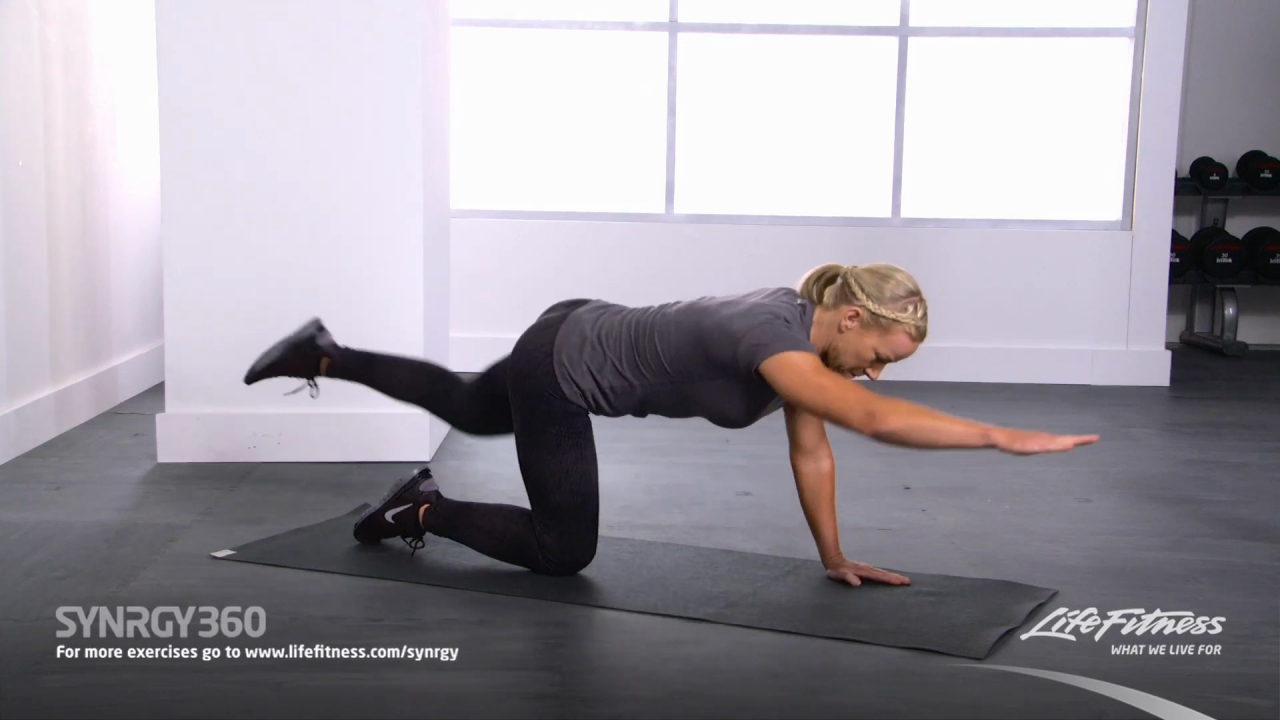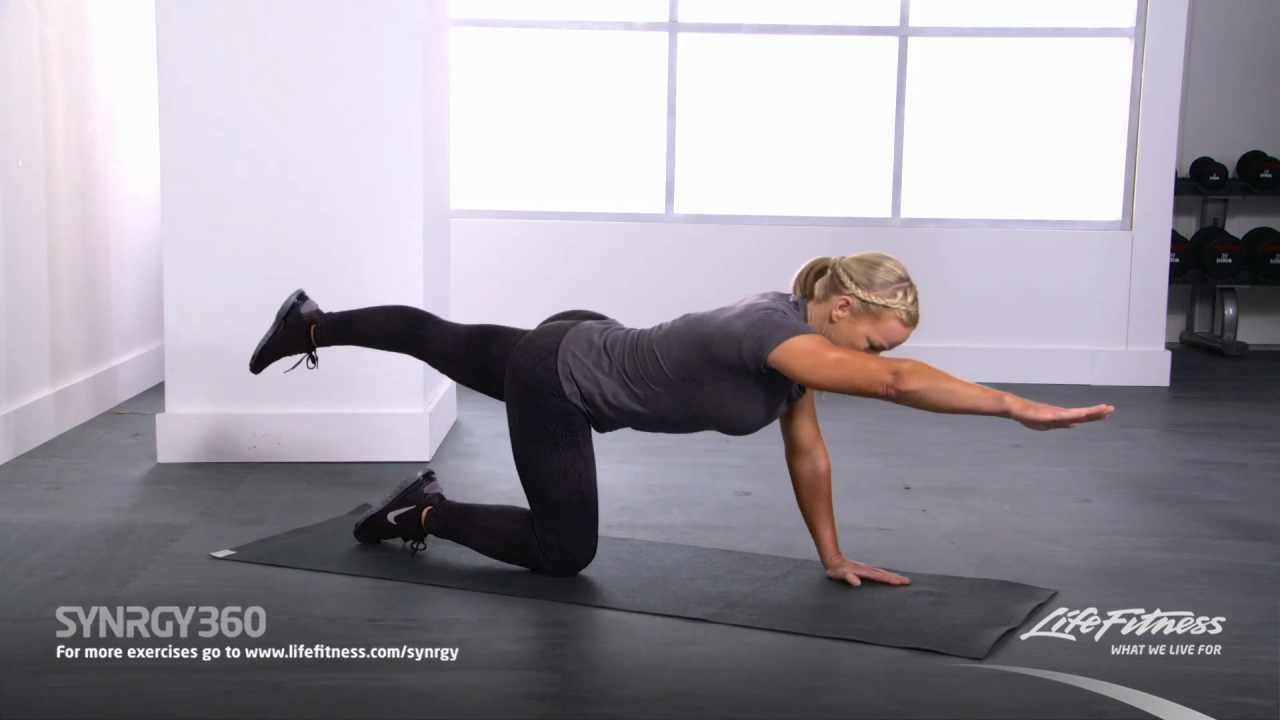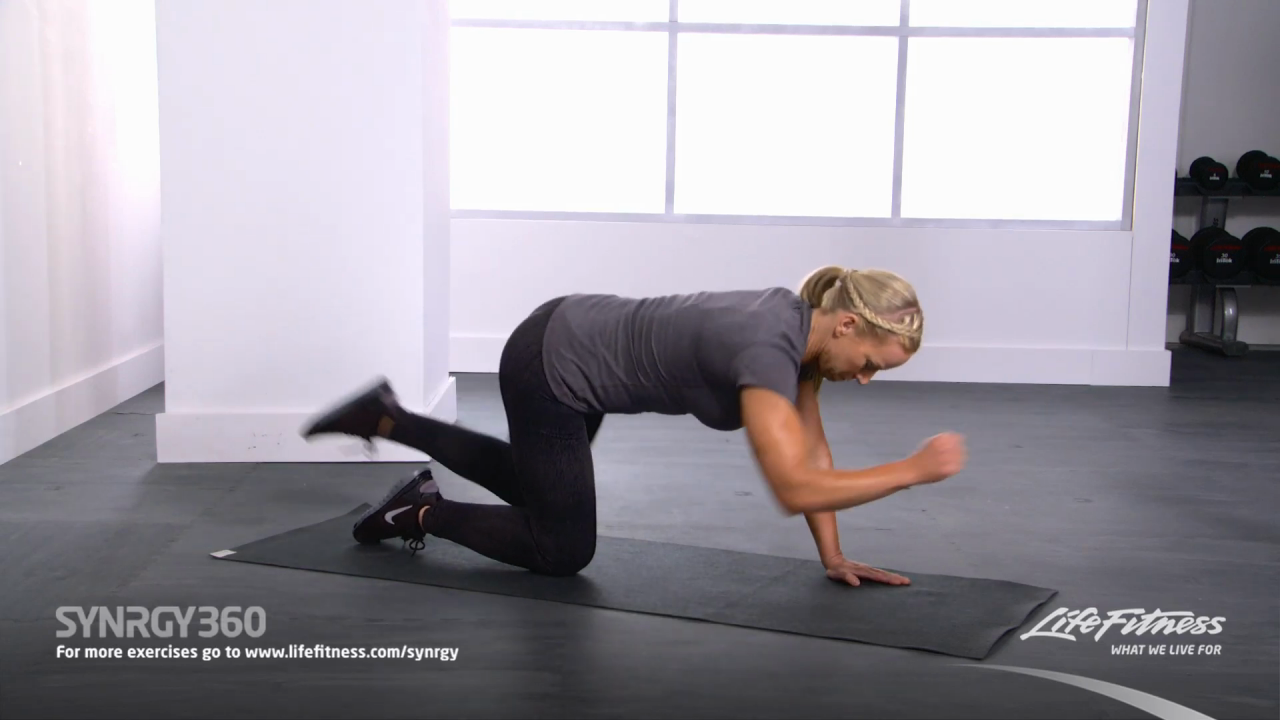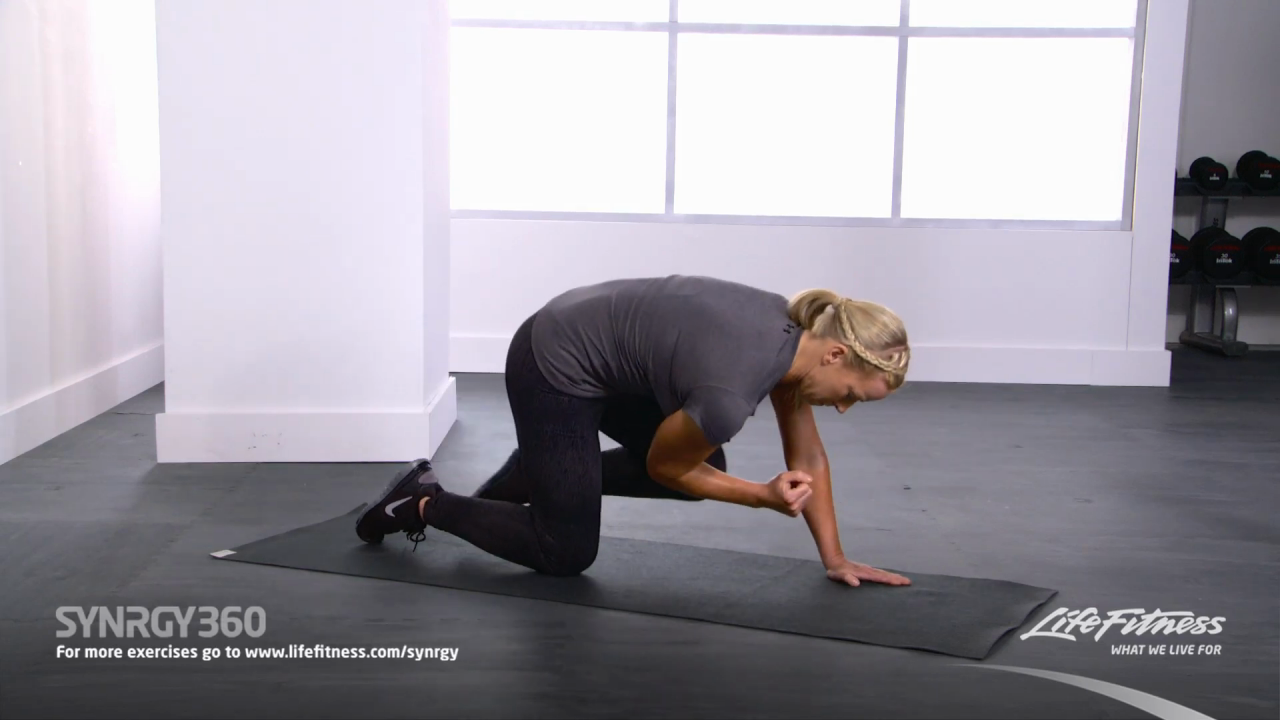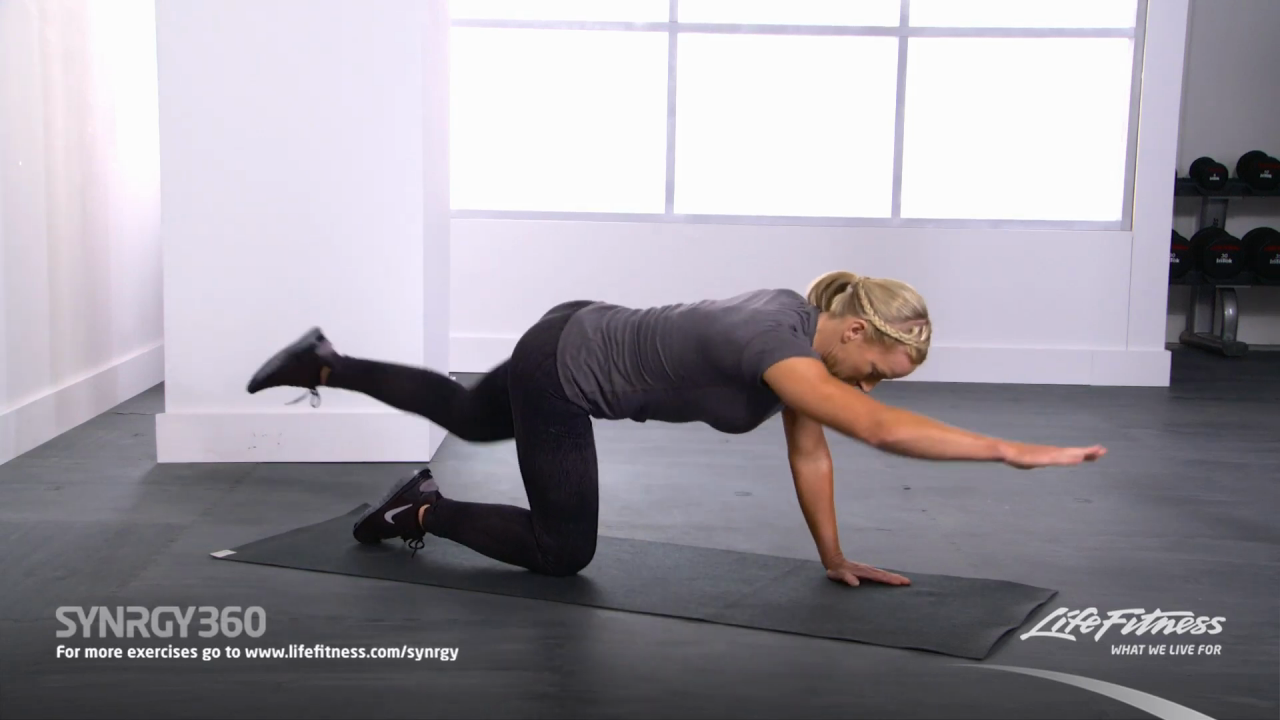
dt=0.5s
person 1, frame 1
left shoulder: (812, 320)
right shoulder: (773, 340)
left elbow: (812, 454)
right elbow: (876, 420)
left wrist: (838, 557)
right wrist: (1009, 438)
left hip: (586, 335)
right hip: (556, 373)
left knee: (469, 409)
right knee: (564, 551)
left ankle: (326, 356)
right ankle: (424, 510)
person 1, frame 2
left shoulder: (798, 324)
right shoulder: (775, 336)
left elbow: (807, 452)
right elbow: (901, 383)
left wrist: (833, 556)
right wrist: (1024, 408)
left hip: (587, 349)
right hip: (556, 380)
left knee: (438, 342)
right knee: (563, 551)
left ankle: (312, 324)
right ankle: (423, 511)
person 1, frame 3
left shoulder: (802, 324)
right shoulder: (768, 355)
left elbow: (811, 450)
right elbow: (798, 489)
left wrist: (836, 558)
right wrist: (917, 468)
left hip: (578, 335)
right hip: (547, 371)
left knee: (519, 482)
right knee: (563, 551)
left ankle: (389, 419)
right ankle: (420, 512)
person 1, frame 4
left shoulder: (795, 332)
right shoulder: (732, 387)
left elbow: (806, 456)
right elbow: (662, 466)
left wrist: (836, 558)
right wrist: (770, 498)
left hip: (605, 351)
right hip: (552, 363)
left knee: (704, 468)
right knee: (567, 553)
left ankle: (547, 463)
right ankle: (422, 502)
person 1, frame 5
left shoulder: (810, 319)
right shoulder: (777, 345)
left elbow: (810, 456)
right elbow: (883, 431)
left wrist: (838, 558)
right wrist: (1014, 450)
left hip: (588, 338)
right hip: (556, 374)
left knee: (468, 418)
right knee: (564, 552)
left ankle: (324, 367)
right ankle: (423, 510)
